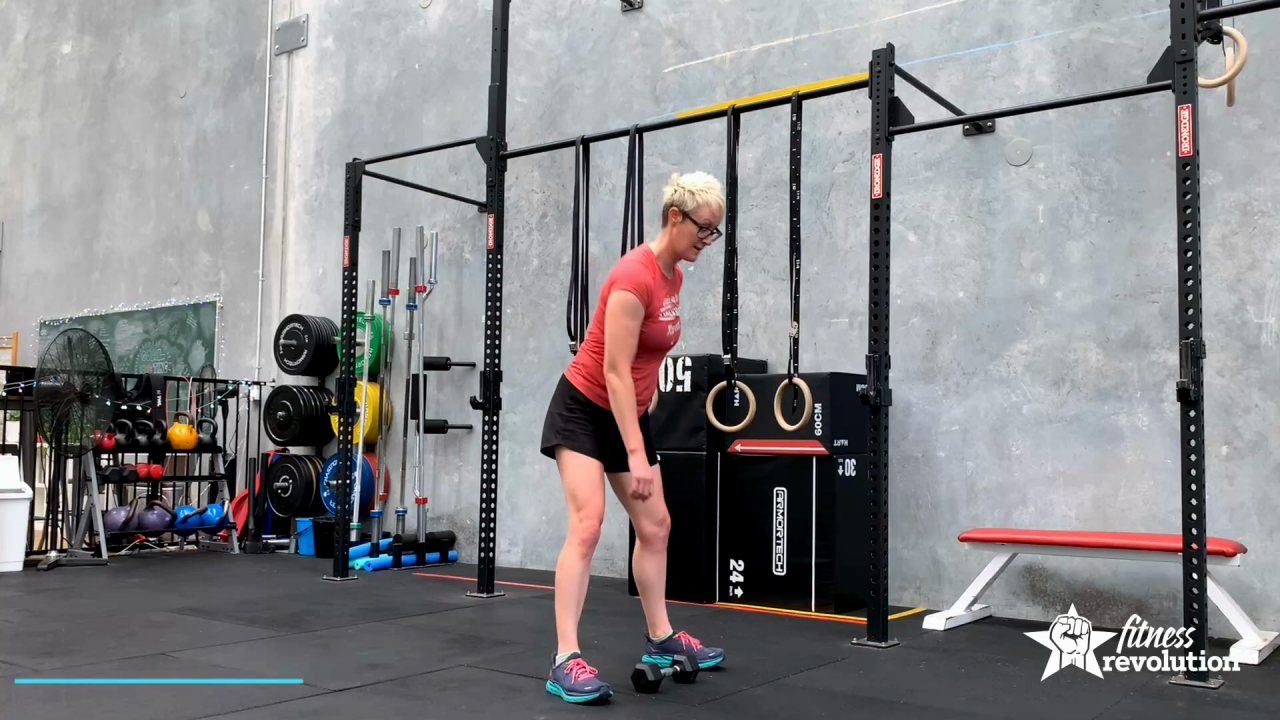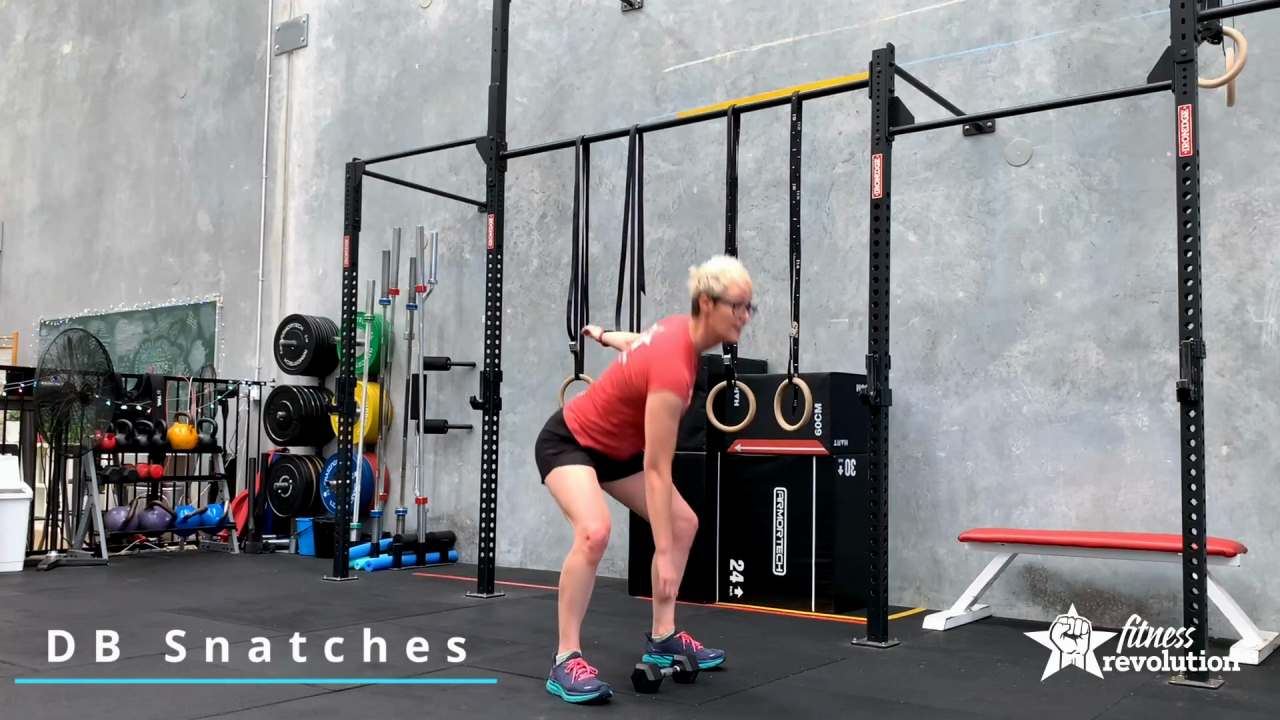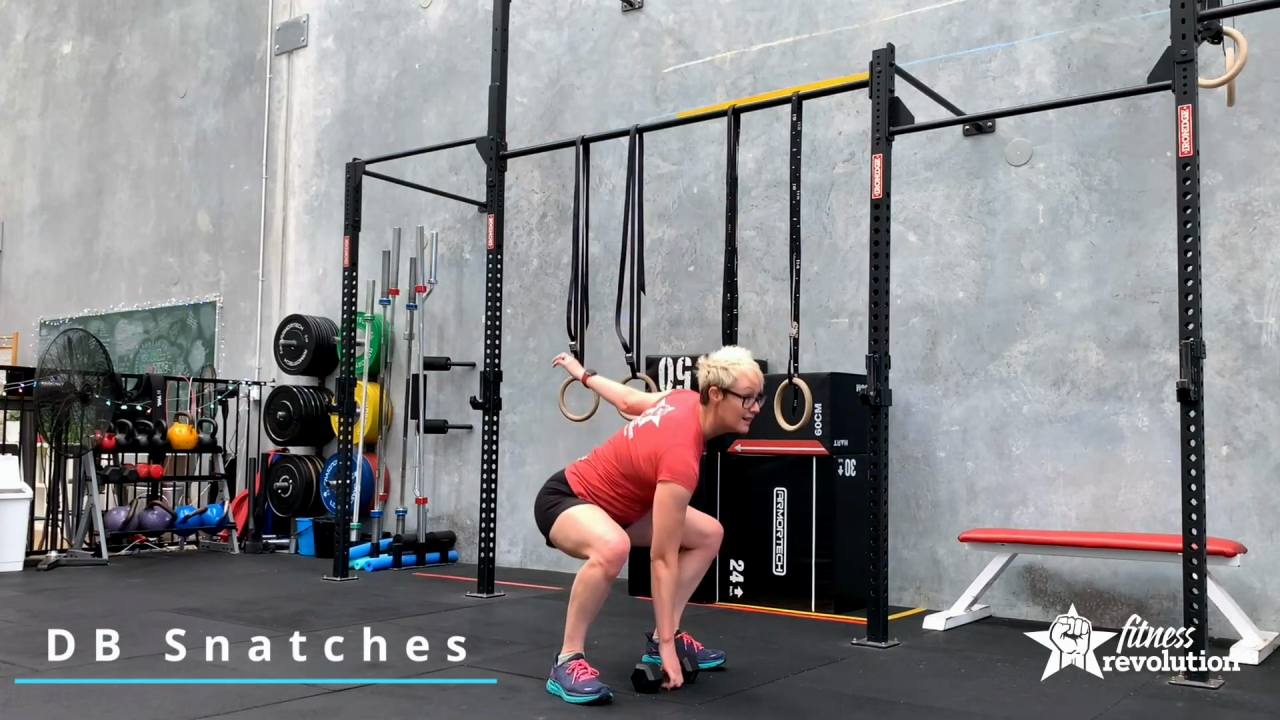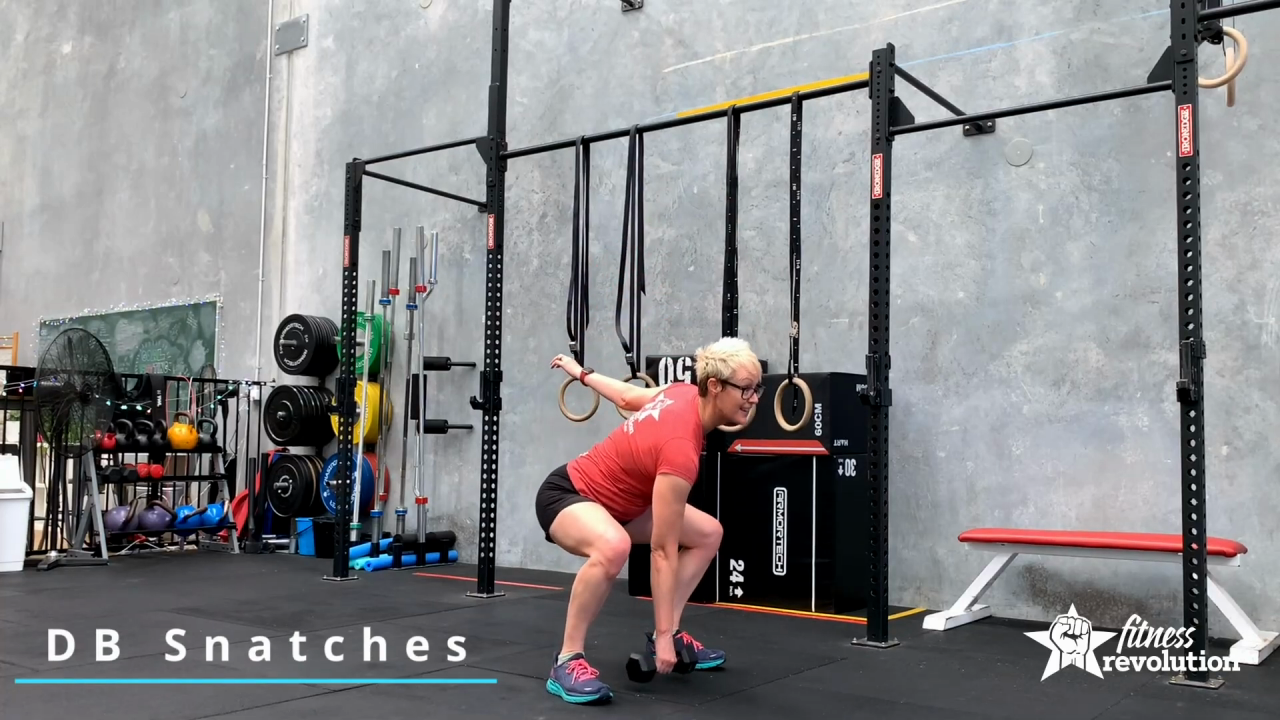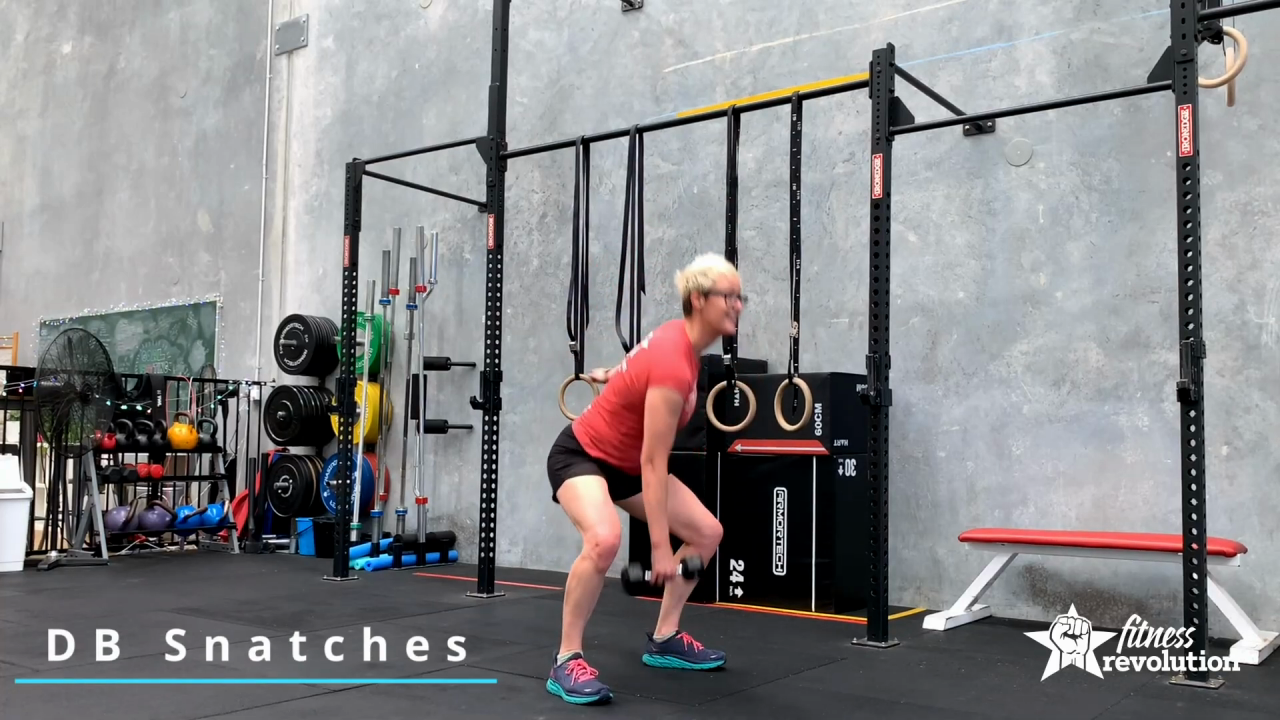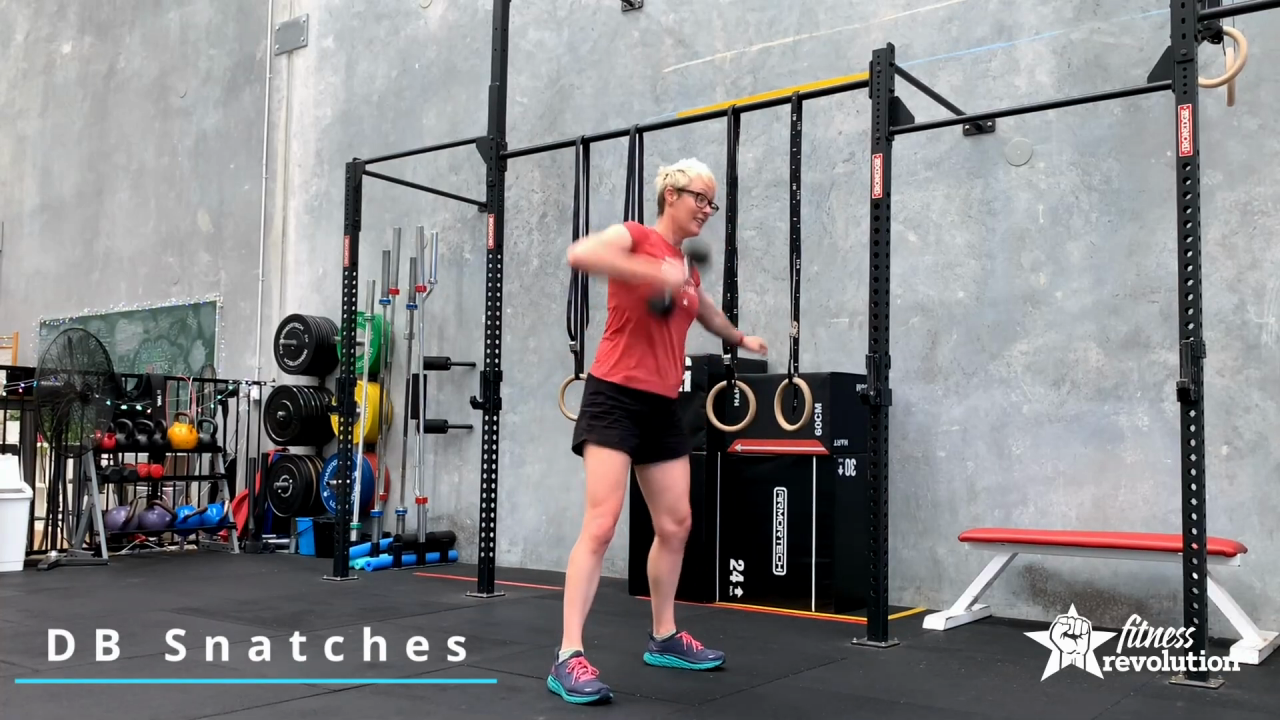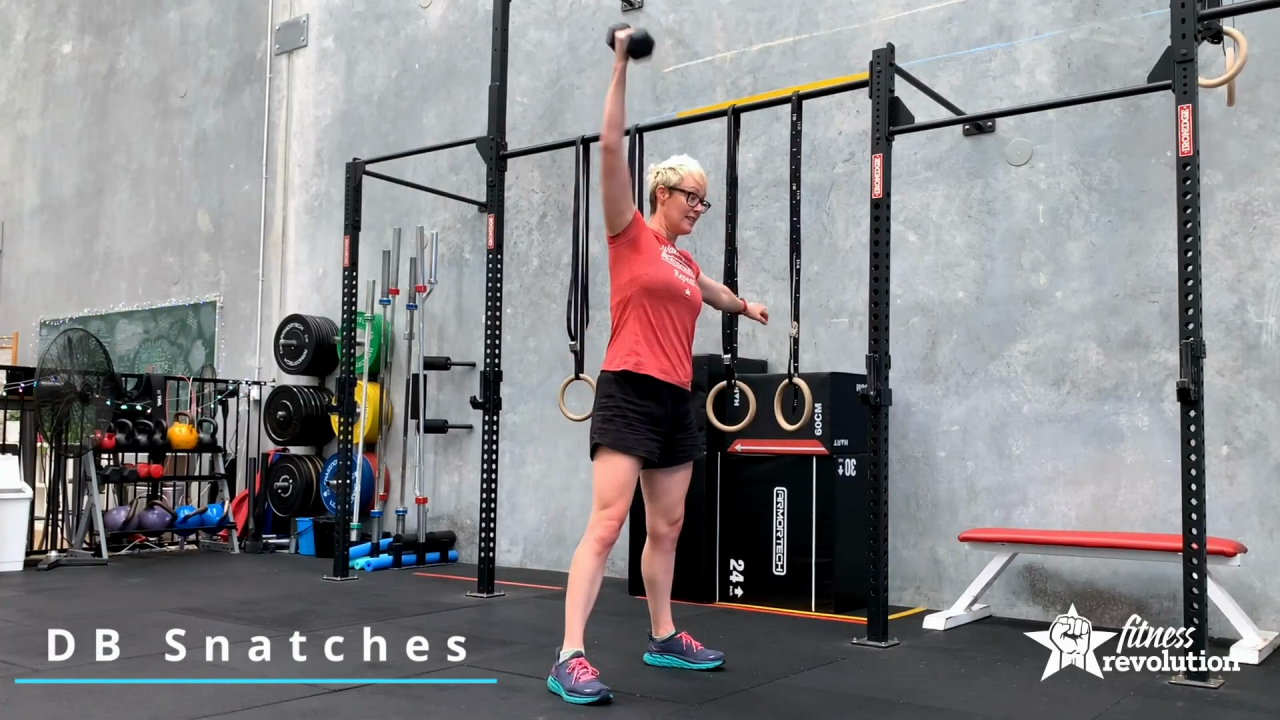
dt=0.3s
person 1, frame 1
left shoulder: (669, 271)
right shoulder: (637, 277)
right elbow: (616, 374)
right wrist: (636, 456)
left hip: (621, 412)
right hip: (581, 411)
left knee: (655, 525)
right knee: (587, 526)
left ankle: (661, 639)
right ankle: (565, 658)
person 1, frame 2
left shoulder: (683, 331)
right shoulder: (673, 369)
left elbow: (638, 342)
right elbow: (658, 471)
left wrist: (603, 335)
right wrist: (663, 557)
left hip: (615, 446)
right hip: (570, 443)
left knee: (685, 523)
right knee: (595, 531)
left ankle: (662, 637)
right ankle: (566, 660)
person 1, frame 3
left shoulder: (687, 401)
right shoulder: (681, 457)
left elbow: (632, 401)
right elbow: (663, 559)
left wrist: (584, 374)
right wrist: (667, 651)
left hip: (608, 499)
right hip: (564, 500)
left knee: (709, 534)
right knee: (612, 548)
left ankle: (664, 636)
right ankle: (568, 661)
person 1, frame 4
left shoulder: (686, 395)
right shoulder: (681, 450)
left elbow: (630, 397)
right elbow: (663, 551)
left wrist: (582, 374)
right wrist: (663, 636)
left hip: (611, 498)
right hip: (566, 495)
left knee: (708, 534)
right knee: (613, 547)
left ankle: (668, 635)
right ankle: (568, 661)
person 1, frame 5
left shoulder: (685, 346)
right shoulder: (670, 363)
left elbow: (640, 367)
right elbow: (650, 467)
left wrist: (608, 376)
right wrist: (660, 552)
left hip: (625, 461)
right hip: (582, 456)
left knee: (708, 533)
right knee: (605, 539)
left ankle: (664, 639)
right ankle: (567, 661)
person 1, frame 6
left shoulder: (685, 262)
right shoulder: (635, 237)
left elbow: (702, 308)
right elbow: (577, 255)
left wrist: (740, 339)
right wrist: (650, 272)
left hip: (663, 407)
right hip: (613, 399)
left knee: (676, 526)
right knee: (601, 525)
left ankle: (664, 637)
right ankle: (568, 658)
person 1, frame 7
left shoulder: (683, 260)
right shoulder: (629, 233)
left elbow: (702, 289)
right elbow: (610, 146)
left wrist: (742, 304)
right wrist: (621, 67)
left hip: (675, 400)
right hip: (629, 394)
left knee: (666, 528)
right knee: (606, 527)
left ankle: (664, 637)
right ankle: (569, 658)
